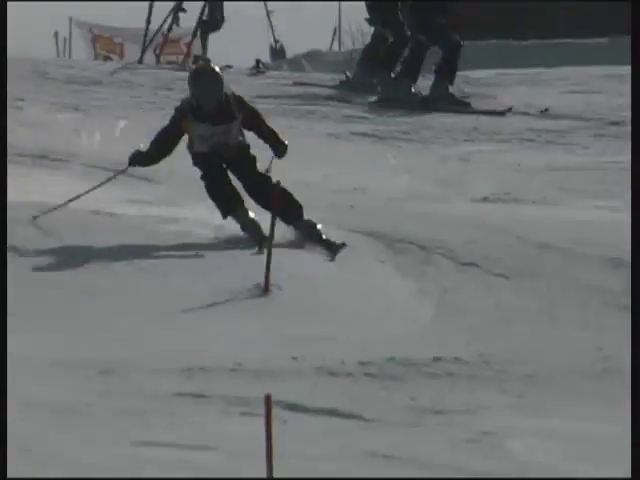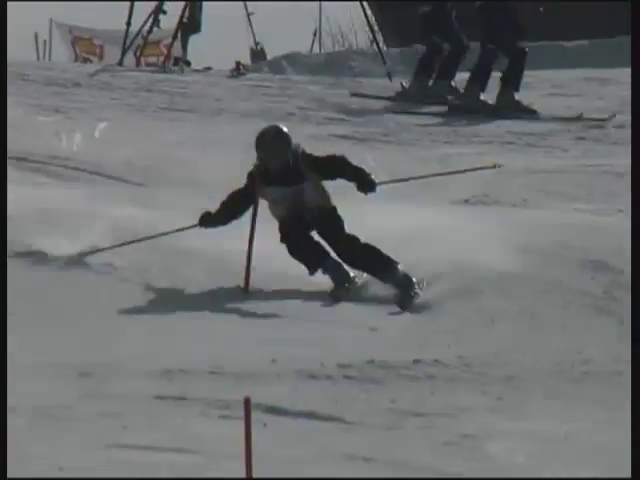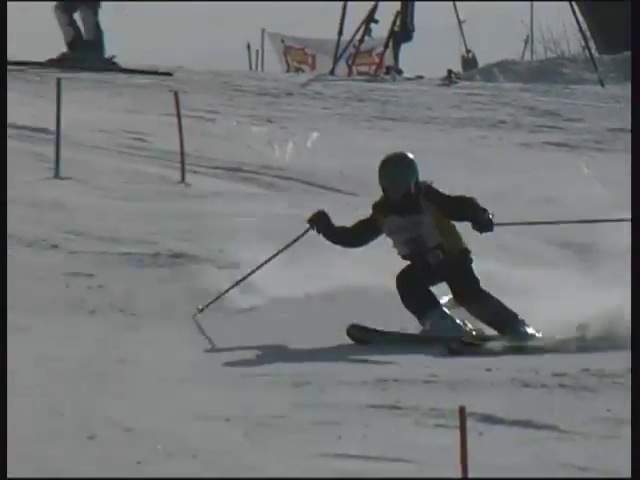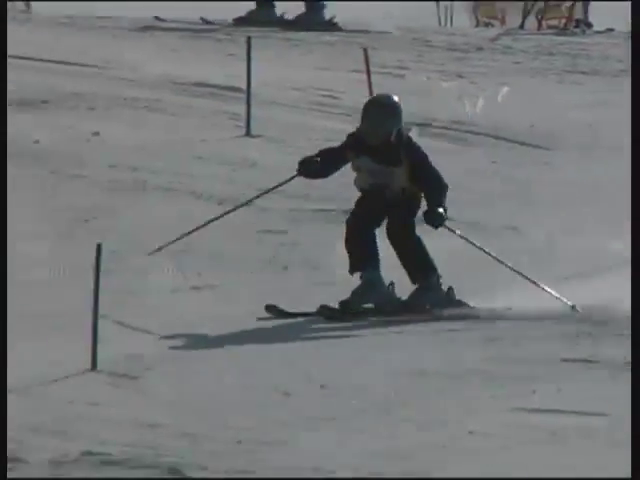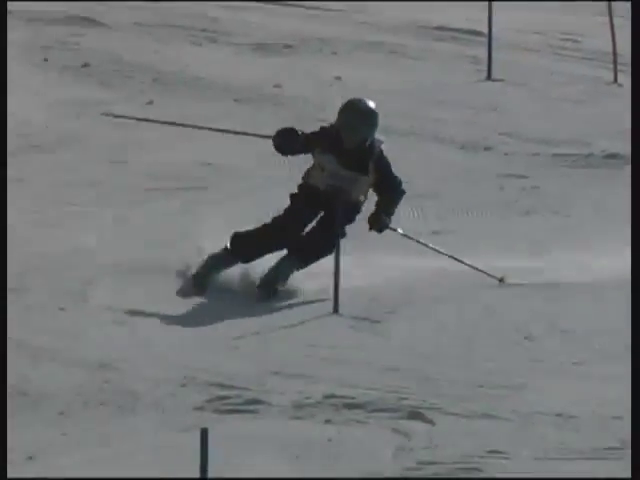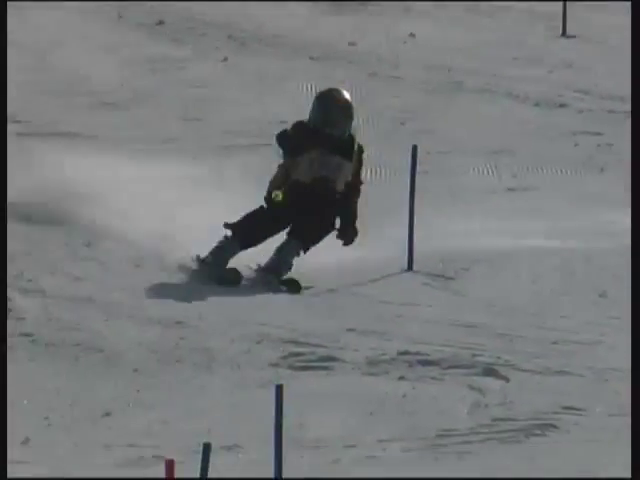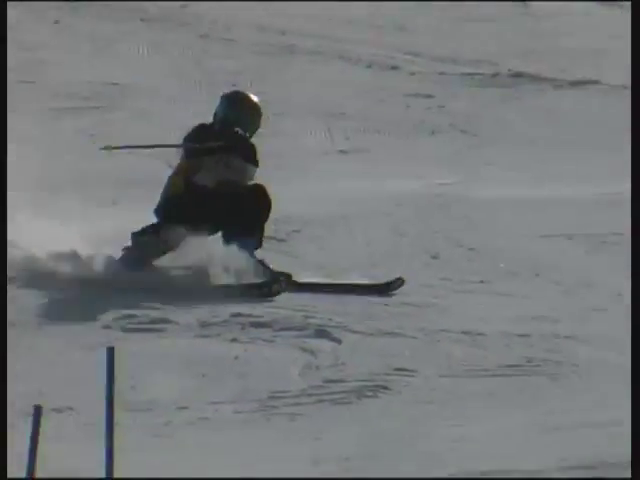
dt=0.3s
person 1, frame 1
left shoulder: (232, 104)
right shoulder: (186, 113)
left elbow: (254, 122)
right elbow: (167, 139)
left wrist: (275, 142)
right wrist: (146, 156)
left hip: (234, 149)
right hip: (206, 155)
left knee: (261, 187)
right knee: (215, 179)
left ankle: (301, 225)
right ankle: (247, 223)
person 1, frame 2
left shoulder: (306, 165)
right shoulder: (258, 180)
left elbow: (336, 165)
right elbow: (236, 203)
left wrist: (361, 178)
right wrist: (214, 217)
left hip: (320, 212)
right hip: (292, 219)
left knee: (346, 247)
right knee: (291, 236)
left ankle: (399, 278)
right ankle: (339, 274)
person 1, frame 3
left shoulder: (427, 197)
right shoulder: (383, 212)
left elbow: (460, 206)
right elbow: (356, 236)
left wrist: (479, 217)
right wrist: (326, 227)
left hip: (452, 255)
right hip: (424, 262)
left knee: (468, 293)
right knee: (406, 281)
left ankle: (517, 328)
right ankle: (442, 323)
person 1, frame 4
left shoulder: (407, 150)
right shoulder: (357, 143)
left elbow: (433, 181)
right elbow: (329, 160)
left wrist: (436, 207)
right wrist: (312, 164)
left hip: (402, 198)
right hip: (372, 195)
left knee: (399, 231)
right knee: (357, 226)
left ankle: (430, 286)
right ankle: (374, 286)
person 1, frame 5
left shoulder: (374, 158)
right shoulder: (327, 139)
left elbow: (393, 188)
right elbow: (286, 143)
left wrist: (384, 213)
right wrist: (289, 140)
left hip: (342, 203)
right hip: (314, 191)
left knee: (329, 232)
right knee: (282, 229)
left ankle: (278, 275)
right ankle: (221, 261)
person 1, frame 6
left shoulder: (352, 150)
right shoulder: (303, 133)
left elbow: (352, 186)
right elbow: (285, 142)
left wrist: (349, 221)
right wrist: (314, 142)
left hip: (319, 205)
right hip: (289, 194)
left knee: (325, 218)
right knee: (273, 217)
left ankle: (279, 263)
right ankle: (218, 257)
person 1, frame 7
left shoulder: (247, 155)
right shoulder: (206, 134)
left elbow: (243, 195)
right elbow: (191, 147)
right wrist: (226, 142)
left hip: (219, 209)
right hip: (187, 201)
left knee: (259, 198)
right knee: (173, 229)
